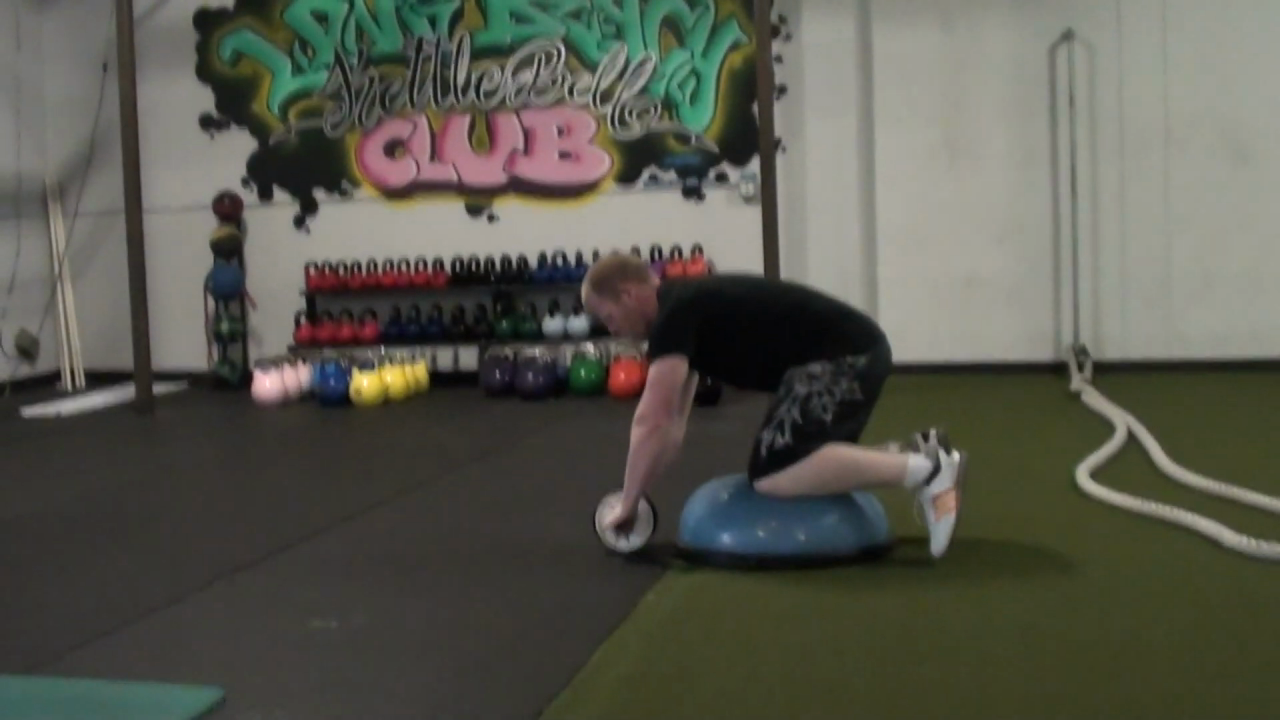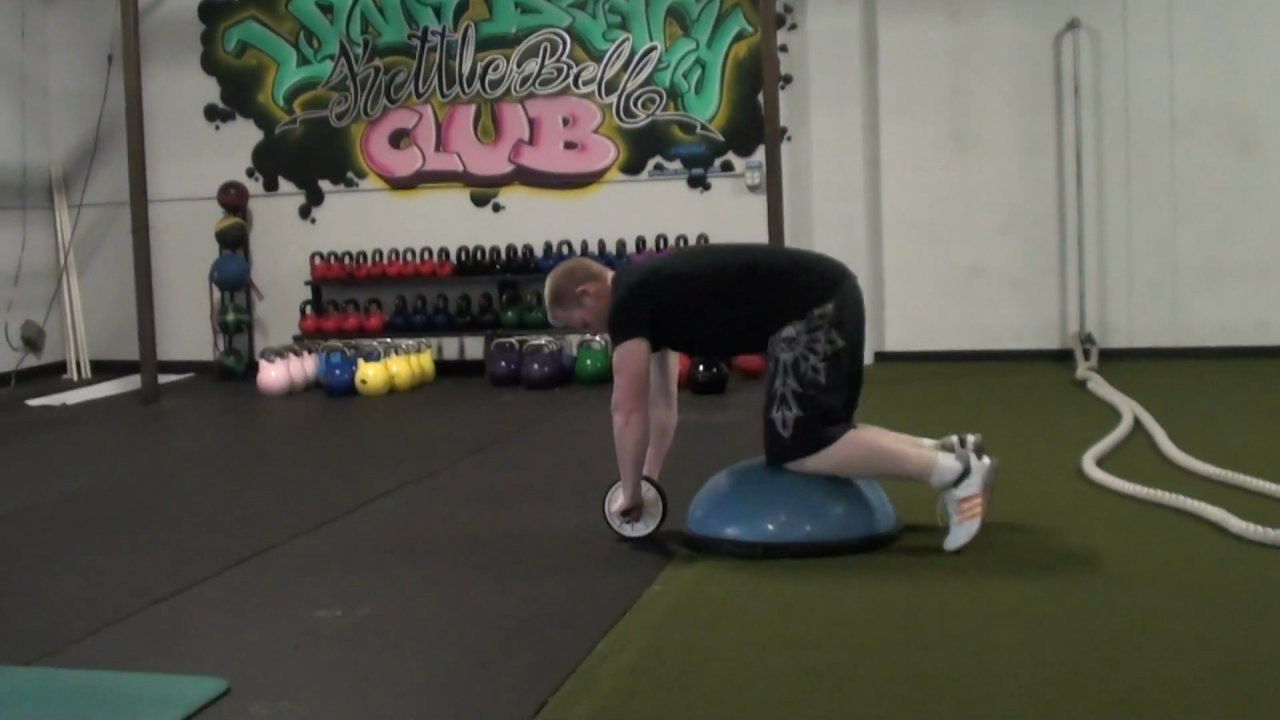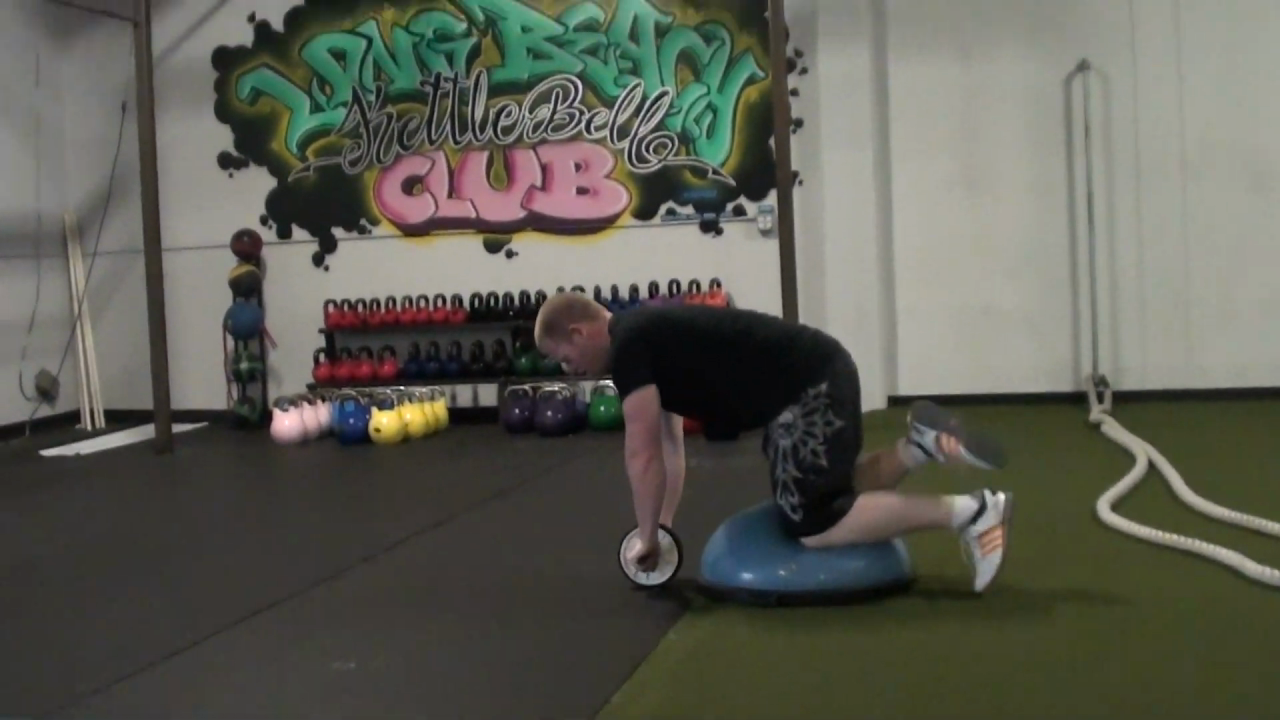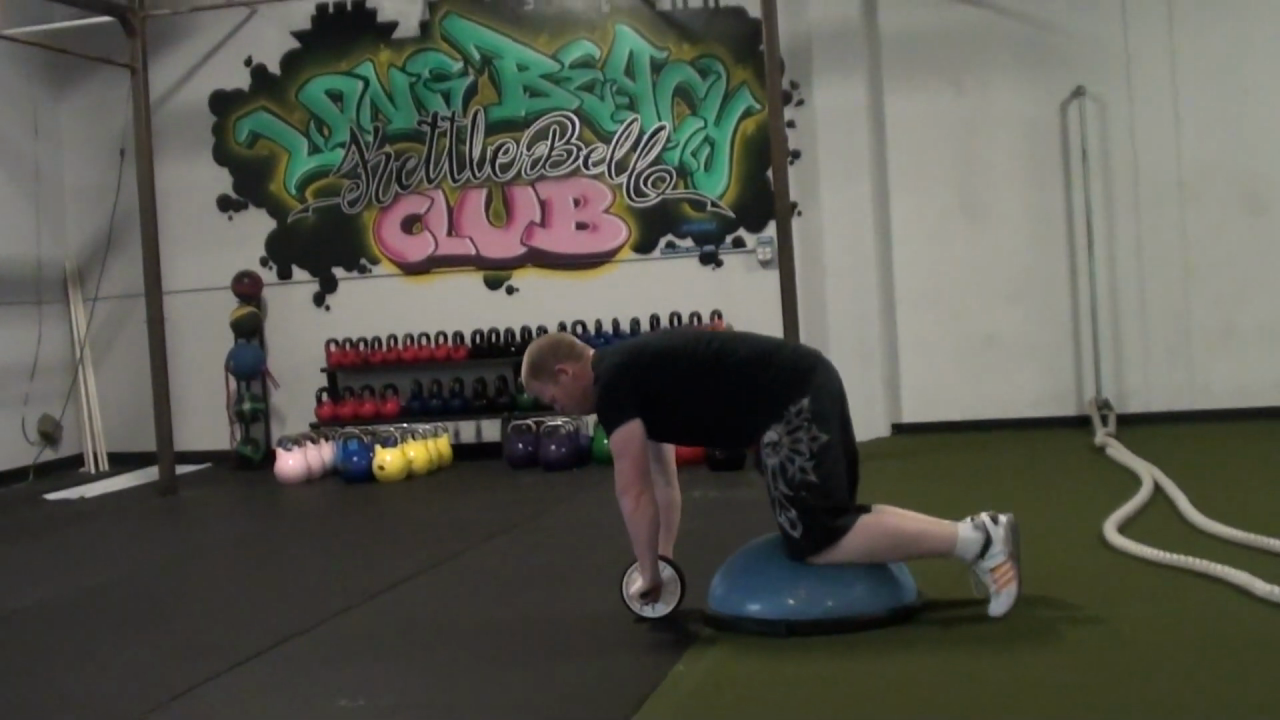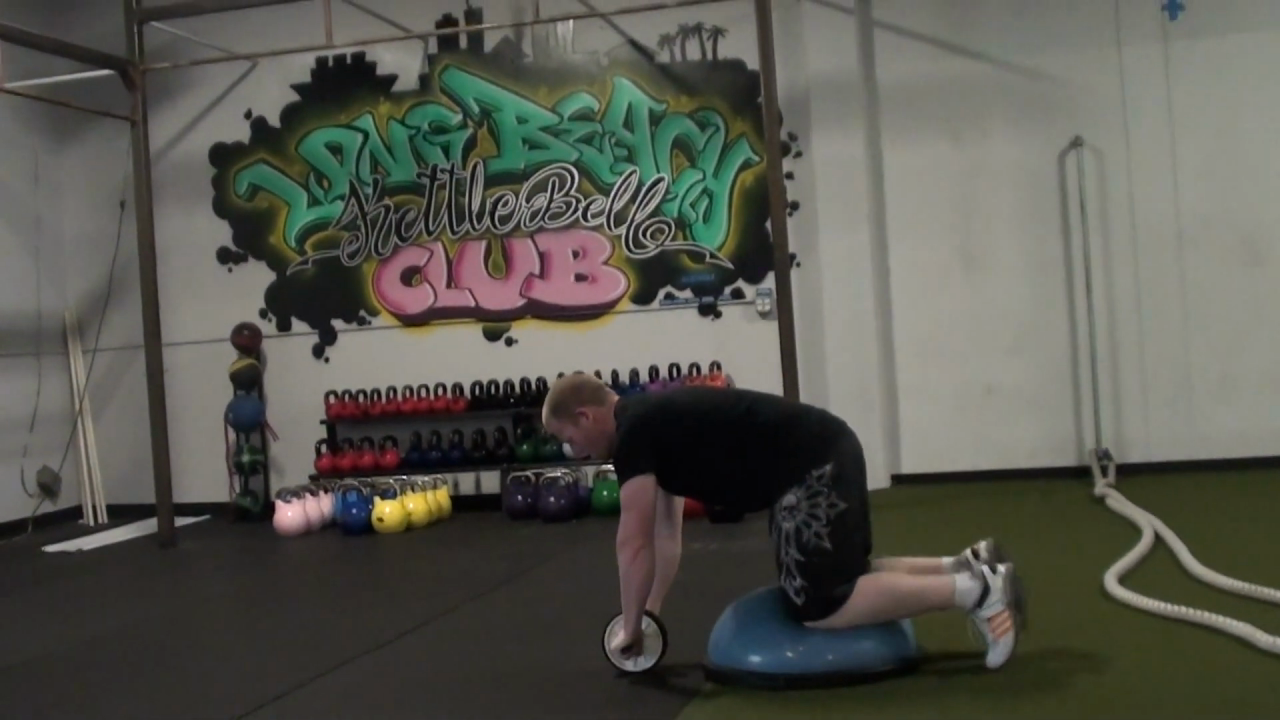
dt=1s
person 1, frame 1
left shoulder: (675, 314)
right shoulder: (682, 311)
left elbow: (652, 422)
right elbow: (673, 423)
left wrist: (628, 506)
right wrist: (638, 495)
left hip: (844, 357)
right hip: (853, 354)
left knee: (772, 474)
right knee: (801, 465)
left ankle: (924, 470)
right ankle: (915, 454)
person 1, frame 2
left shoulder: (627, 299)
right shoulder: (651, 293)
left elbow: (628, 408)
right elbow: (661, 400)
left wrist: (631, 494)
right wrist: (650, 479)
left hip: (812, 306)
right hip: (827, 298)
left knee: (798, 448)
right knee: (821, 438)
left ankle: (954, 470)
right ankle: (949, 451)
person 1, frame 3
left shoulder: (629, 345)
right shoulder: (646, 336)
left elbow: (642, 454)
right elbow: (669, 443)
left wrist: (648, 539)
right wrist: (665, 526)
left hip: (806, 386)
right hip: (818, 374)
left knee: (814, 524)
right knee: (829, 499)
left ankle: (971, 510)
right ankle: (921, 443)
person 1, frame 4
left shoulder: (612, 380)
right shoulder: (635, 373)
left elbow: (634, 489)
right elbow: (662, 476)
left wrist: (650, 574)
right wrist: (664, 558)
left hip: (792, 401)
right hip: (808, 383)
left knee: (816, 539)
right knee: (833, 518)
left ankle: (974, 541)
right ankle: (975, 530)
person 1, frame 5
left shoulder: (633, 432)
right shoulder: (653, 423)
left elbow: (634, 544)
right elbow: (665, 532)
left wrist: (630, 628)
right wrist: (652, 613)
left hip: (811, 467)
right hip: (825, 453)
left knee: (817, 604)
right knee: (841, 580)
left ankle: (973, 589)
right ankle: (967, 567)
